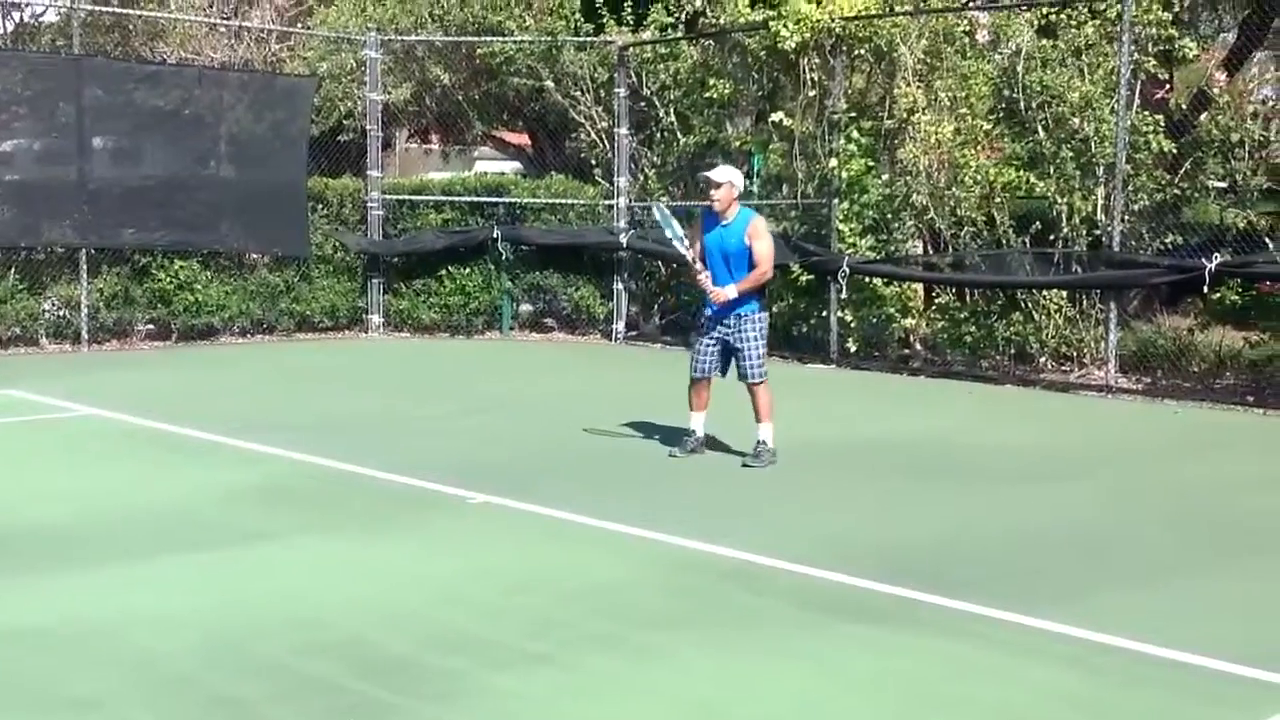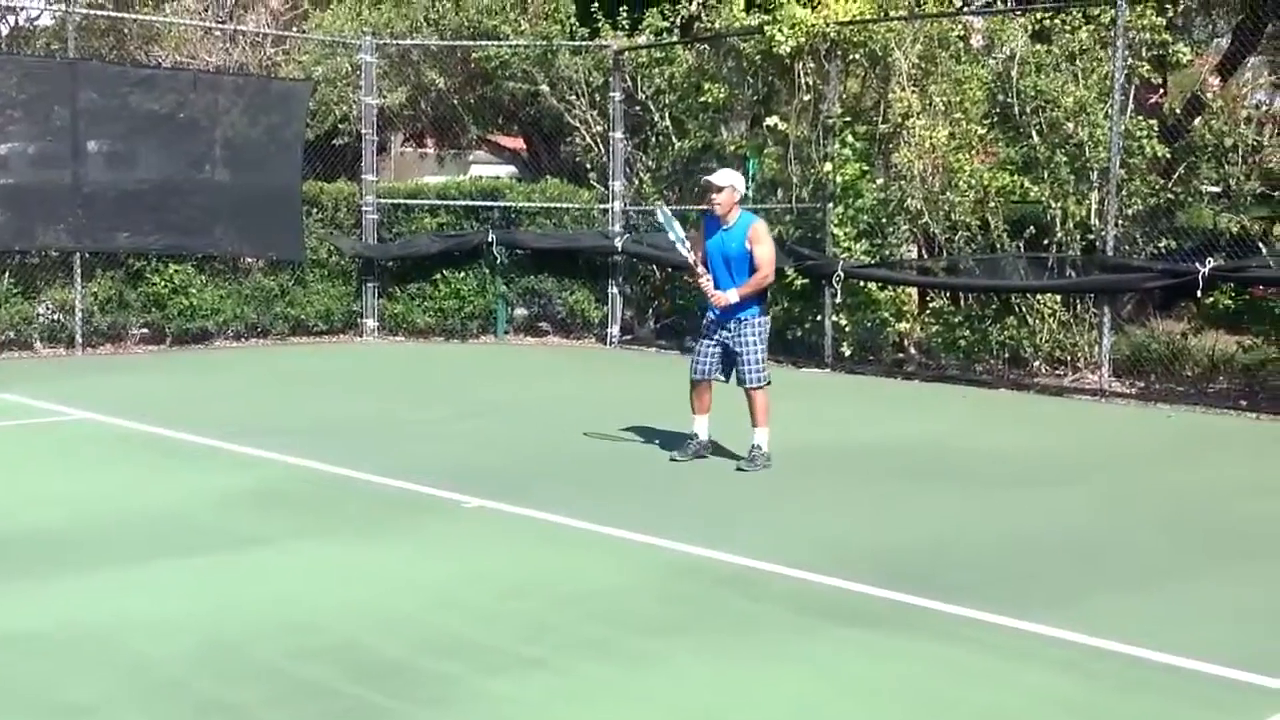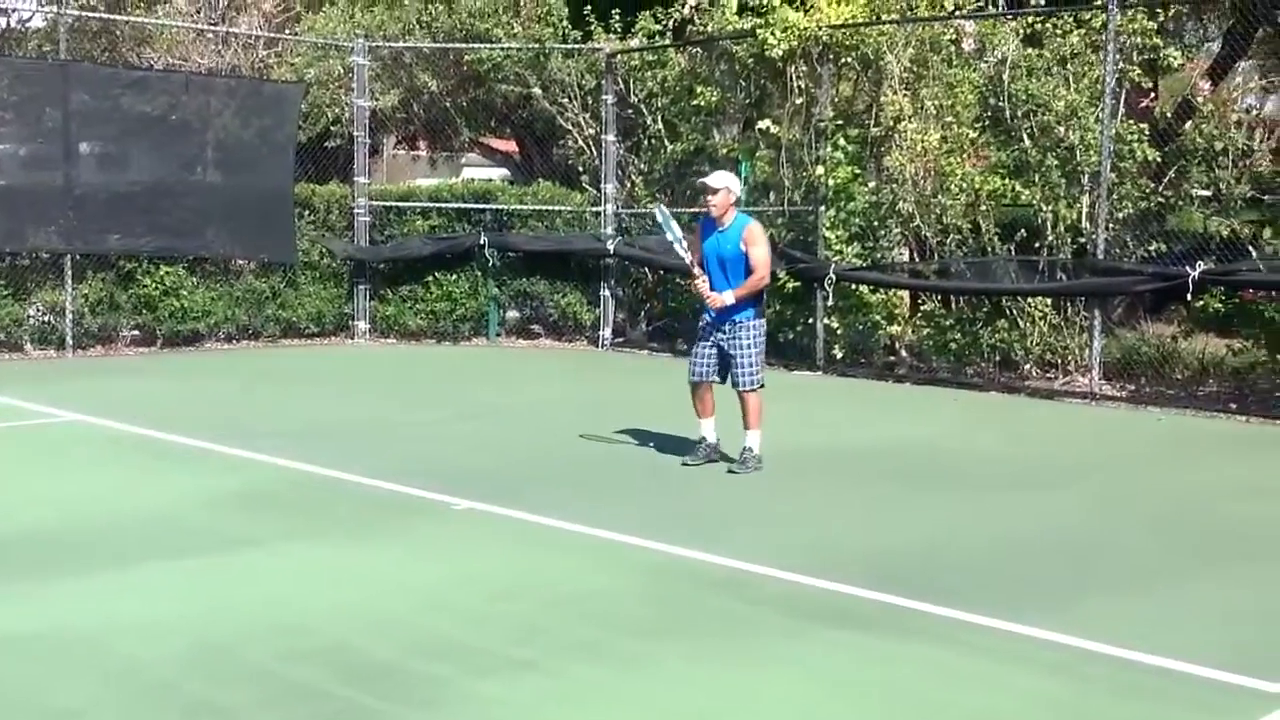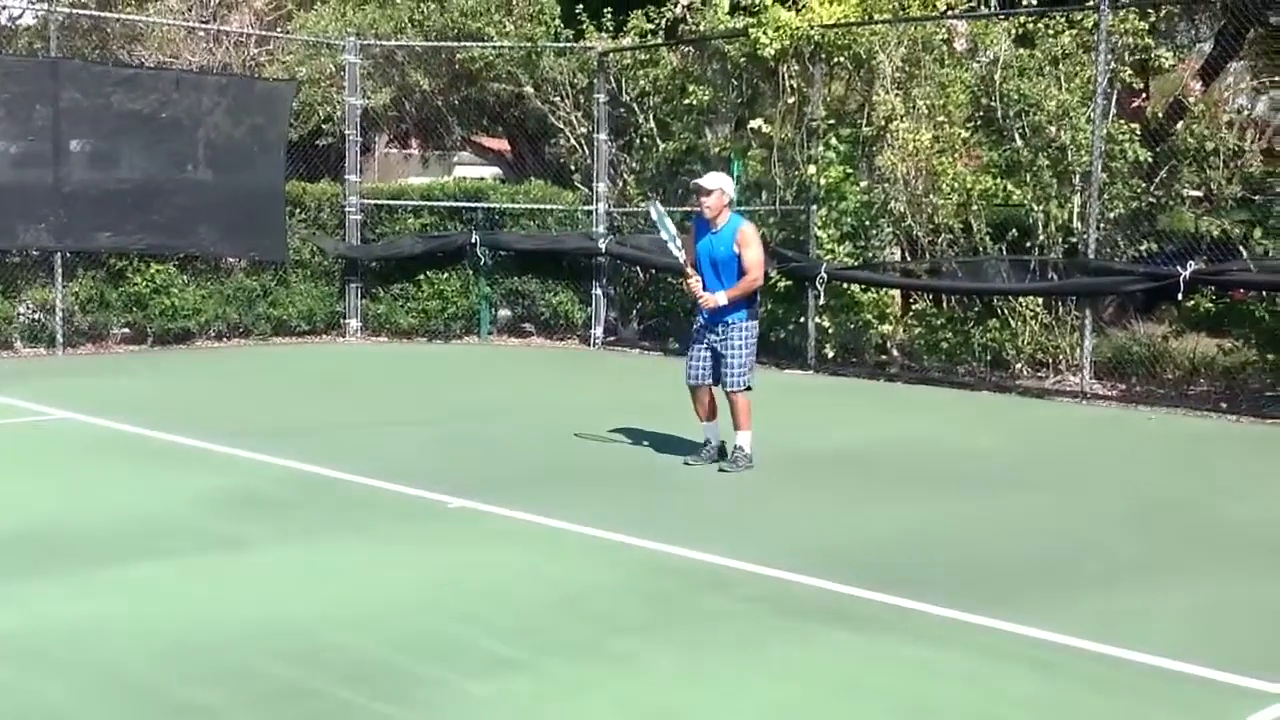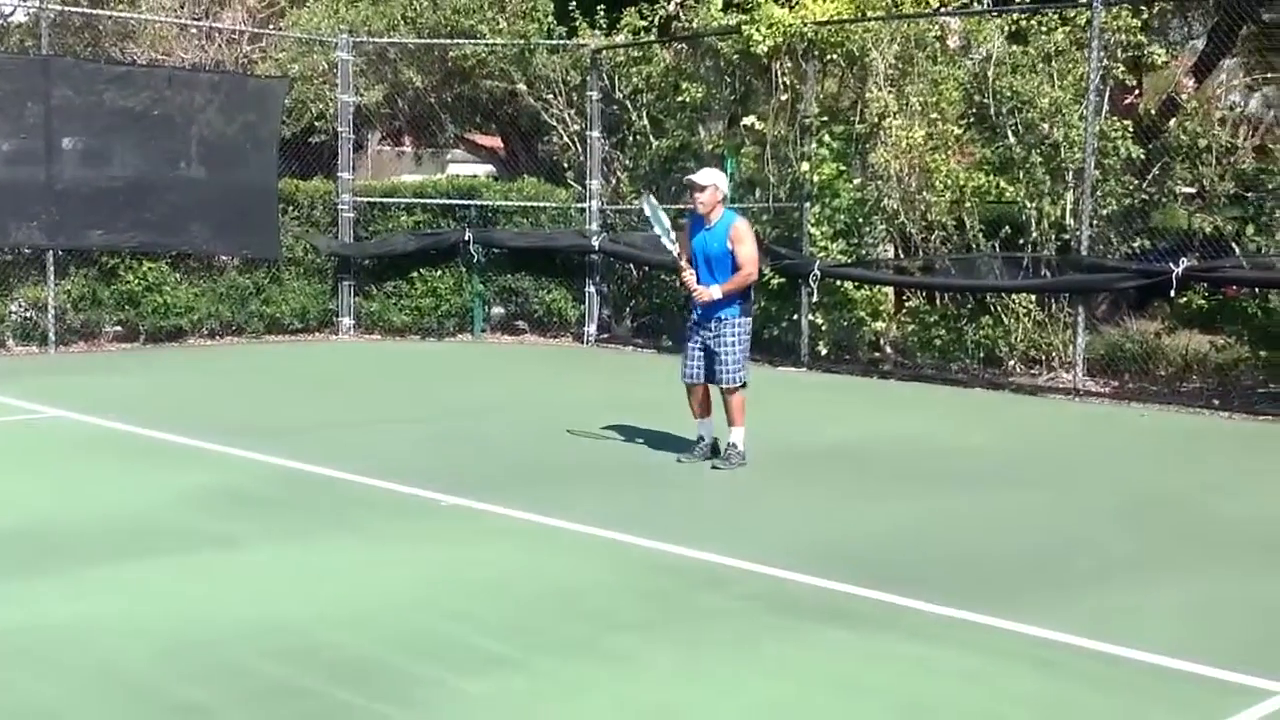
dt=0.1s
person 1, frame 1
left shoulder: (753, 224)
right shoulder: (703, 221)
left elbow: (765, 270)
right elbow: (696, 259)
left wrist: (731, 291)
right wrist: (700, 274)
left hip: (748, 313)
right hip: (714, 312)
left knee: (755, 379)
right knee: (699, 374)
left ankle: (766, 445)
right ankle: (696, 435)
person 1, frame 2
left shoulder: (755, 227)
right shoulder: (707, 225)
left elbow: (766, 274)
right elbow: (698, 263)
left wrist: (732, 295)
right wrist: (702, 277)
left hip: (749, 317)
right hip: (716, 316)
left knee: (753, 383)
right knee: (700, 377)
left ankle: (761, 448)
right ankle: (700, 439)
person 1, frame 3
left shoulder: (750, 229)
right shoulder: (703, 227)
left elbow: (762, 276)
right elbow: (696, 264)
left wrist: (728, 297)
right wrist: (699, 280)
left hip: (745, 319)
right hip: (712, 318)
left knee: (746, 385)
right knee: (699, 380)
left ankle: (752, 451)
right ankle: (708, 441)
person 1, frame 4
left shoulder: (743, 231)
right shoulder: (697, 228)
left elbow: (756, 277)
right elbow: (691, 265)
left wrist: (721, 297)
right wrist: (693, 280)
left hip: (738, 320)
right hip: (706, 320)
left knee: (735, 386)
right knee: (697, 383)
left ankle: (743, 450)
right ankle: (713, 443)
person 1, frame 5
left shoulder: (737, 226)
right shoulder: (693, 225)
left elbow: (750, 272)
right elbow: (686, 262)
left wrist: (716, 292)
right wrist: (687, 275)
left hip: (732, 317)
right hip: (701, 315)
left knee: (729, 384)
right knee: (693, 381)
left ankle: (736, 447)
right ankle: (707, 441)
